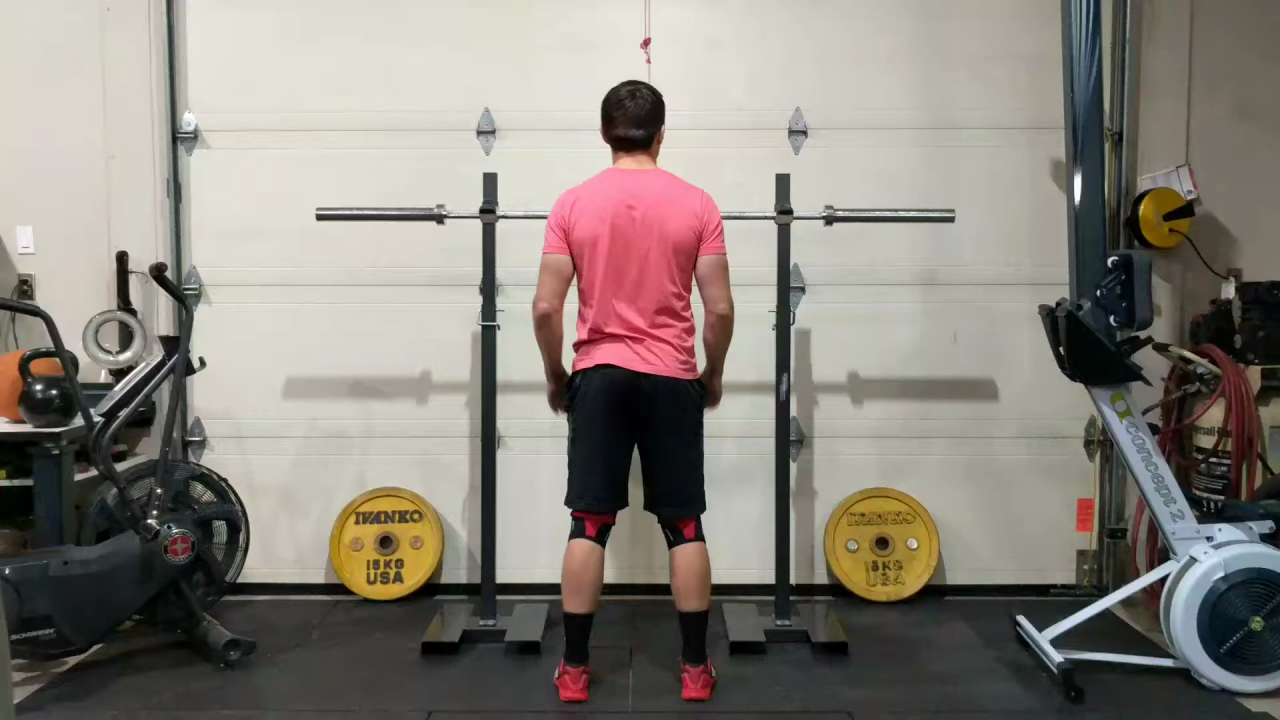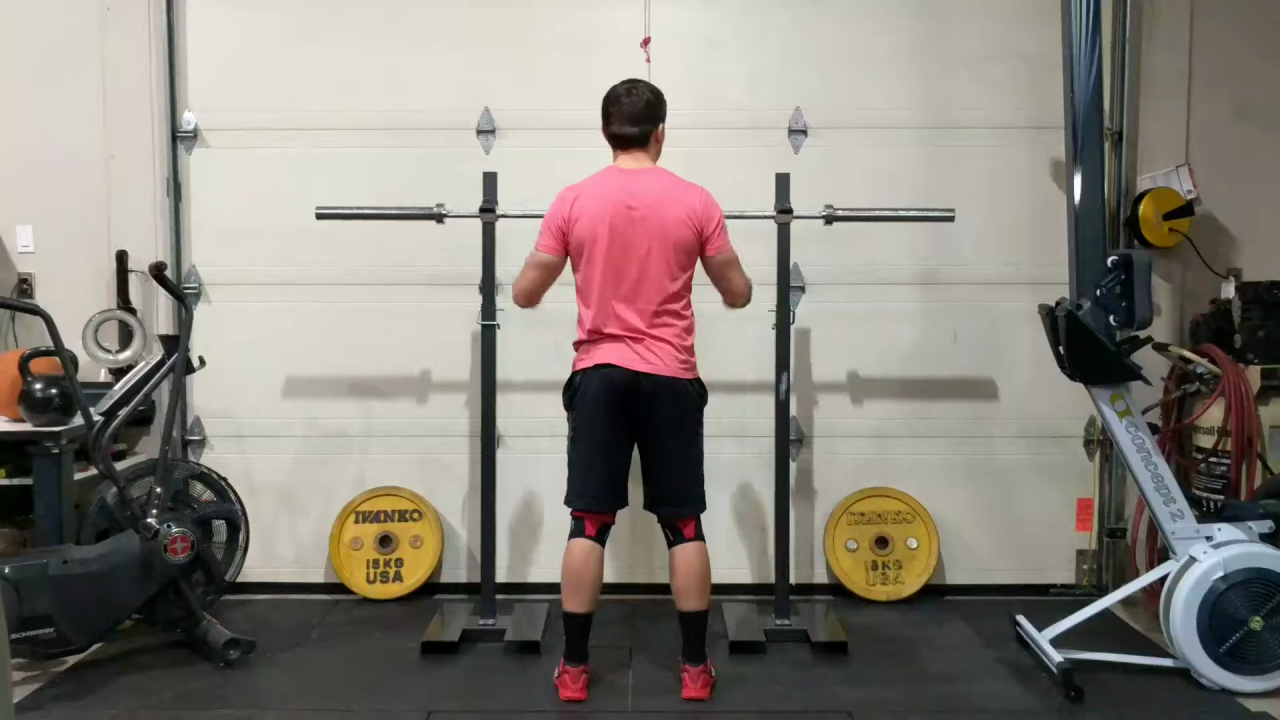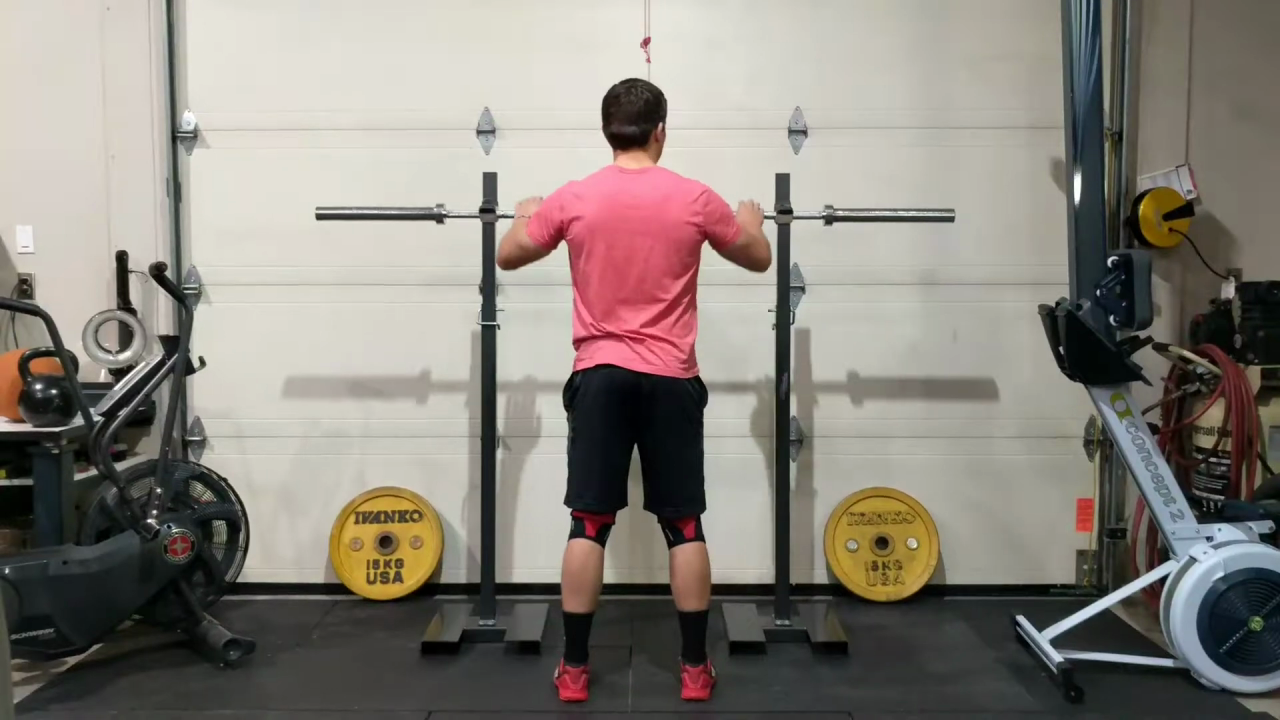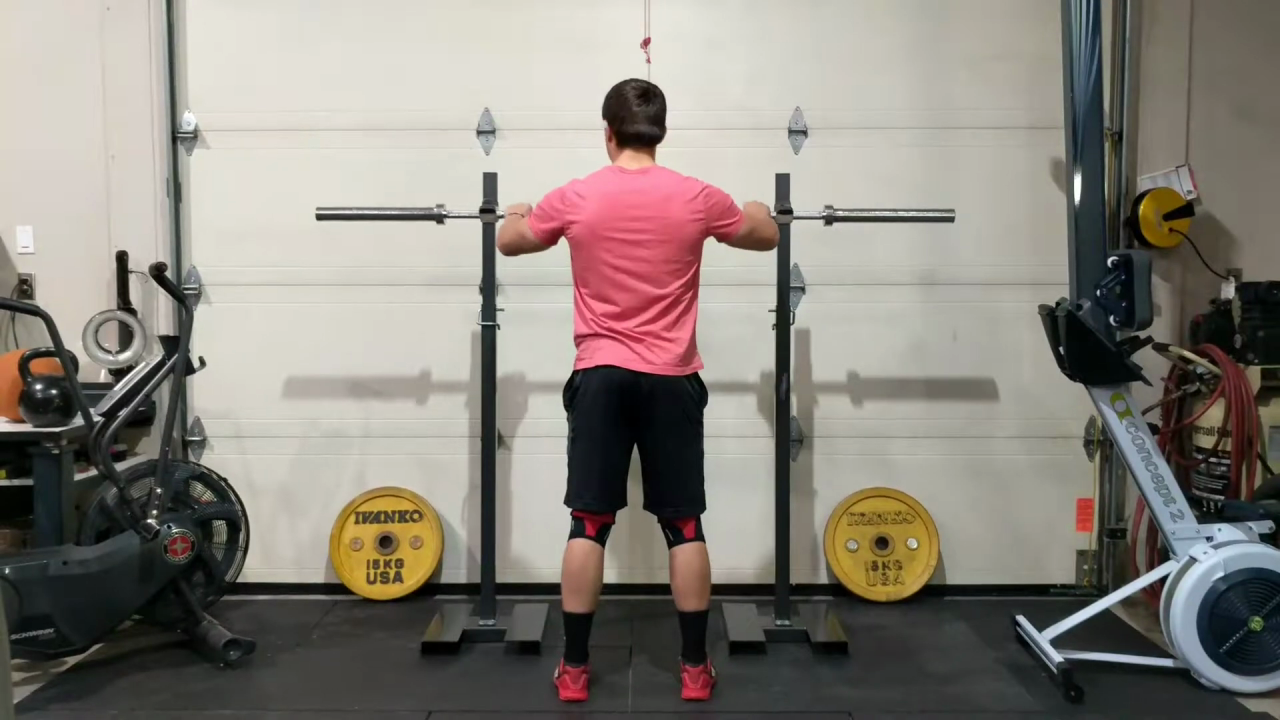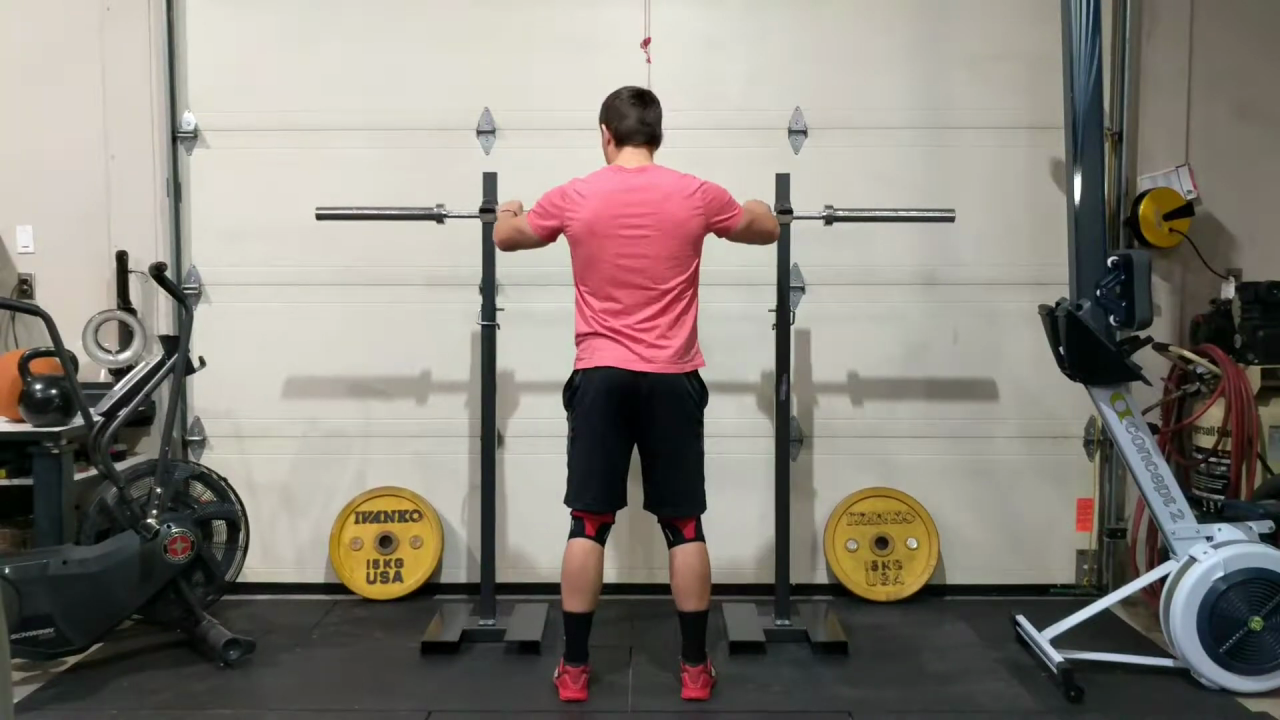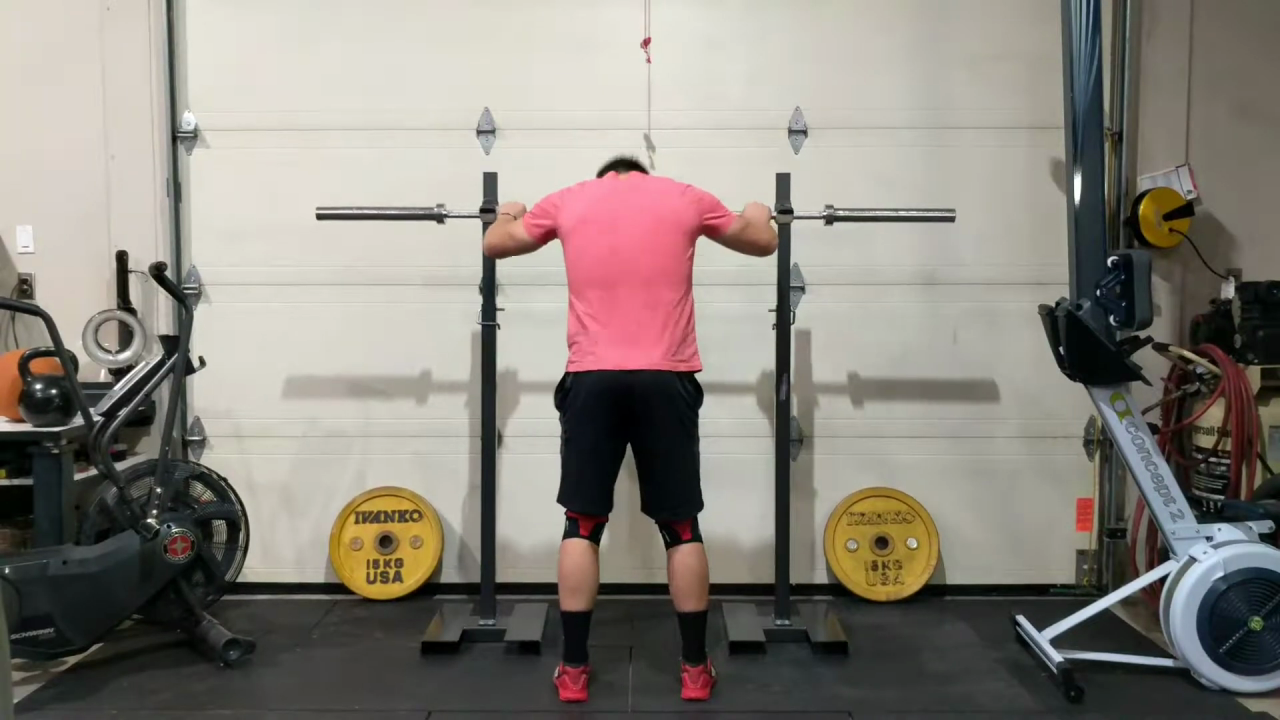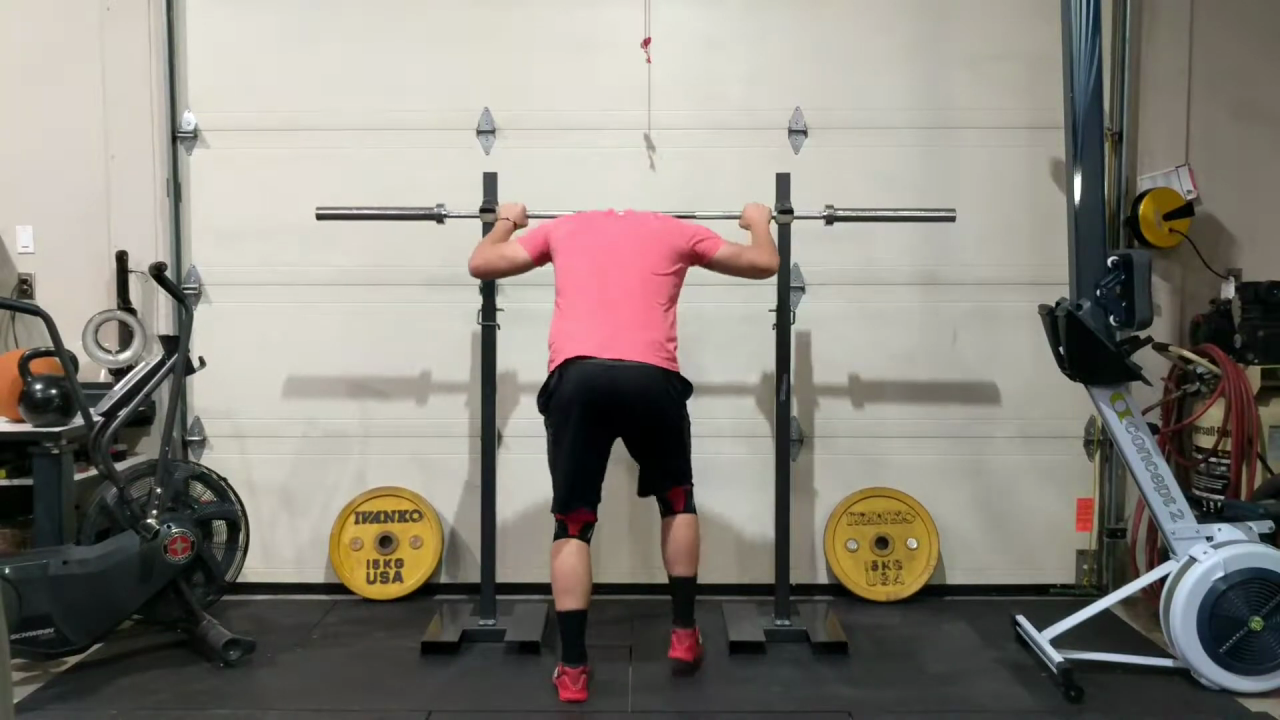
dt=0.3s
person 1, frame 1
left shoulder: (573, 204)
right shoulder: (696, 204)
left elbow: (545, 308)
right elbow: (720, 309)
left wrist: (555, 375)
right wrist: (713, 374)
left hip: (600, 378)
right hip: (672, 381)
left knee: (589, 525)
right knee: (683, 526)
left ankle: (574, 669)
right ankle: (695, 668)
person 1, frame 2
left shoulder: (573, 201)
right shoulder: (695, 202)
left elbow: (524, 293)
right elbow: (738, 294)
left wrist: (541, 275)
right wrist: (730, 278)
left hip: (599, 377)
right hip: (672, 380)
left knee: (589, 525)
right knee: (684, 526)
left ankle: (574, 668)
right ankle: (695, 668)
person 1, frame 3
left shoulder: (573, 199)
right shoulder: (695, 200)
left elbow: (508, 254)
right elbow: (758, 256)
left wrist: (524, 215)
right wrist: (751, 218)
left hip: (600, 377)
right hip: (672, 381)
left knee: (589, 524)
right knee: (684, 526)
left ankle: (574, 668)
right ankle: (695, 668)
person 1, frame 4
left shoulder: (574, 199)
right shoulder: (696, 198)
left elbow: (509, 242)
right elbow: (765, 236)
left wrist: (516, 214)
right wrist: (757, 210)
left hip: (599, 378)
right hip: (671, 382)
left knee: (588, 525)
right knee: (683, 526)
left ankle: (574, 668)
right ankle: (695, 667)
person 1, frame 5
left shoulder: (574, 196)
right shoulder: (695, 195)
left elbow: (505, 237)
right elbow: (766, 231)
left wrist: (508, 212)
right wrist: (757, 208)
left hip: (600, 378)
right hip: (673, 380)
left knee: (588, 524)
right knee: (683, 526)
left ankle: (574, 668)
right ankle: (695, 667)
person 1, frame 6
left shoulder: (570, 199)
right shoulder: (685, 198)
left elbow: (495, 244)
right elbow: (762, 242)
left wrist: (507, 216)
right wrist: (757, 216)
left hip: (591, 379)
right hip: (667, 379)
left knee: (582, 526)
right knee: (681, 527)
left ankle: (573, 669)
right ankle: (694, 668)
person 1, frame 7
left shoulder: (565, 227)
right shoulder: (675, 231)
left elbow: (480, 264)
right elbow: (764, 263)
left wrist: (506, 222)
right wrist: (759, 224)
left hip: (577, 376)
right hip: (652, 378)
left knee: (572, 523)
right knee: (676, 498)
left ankle: (573, 668)
right ankle: (684, 631)
